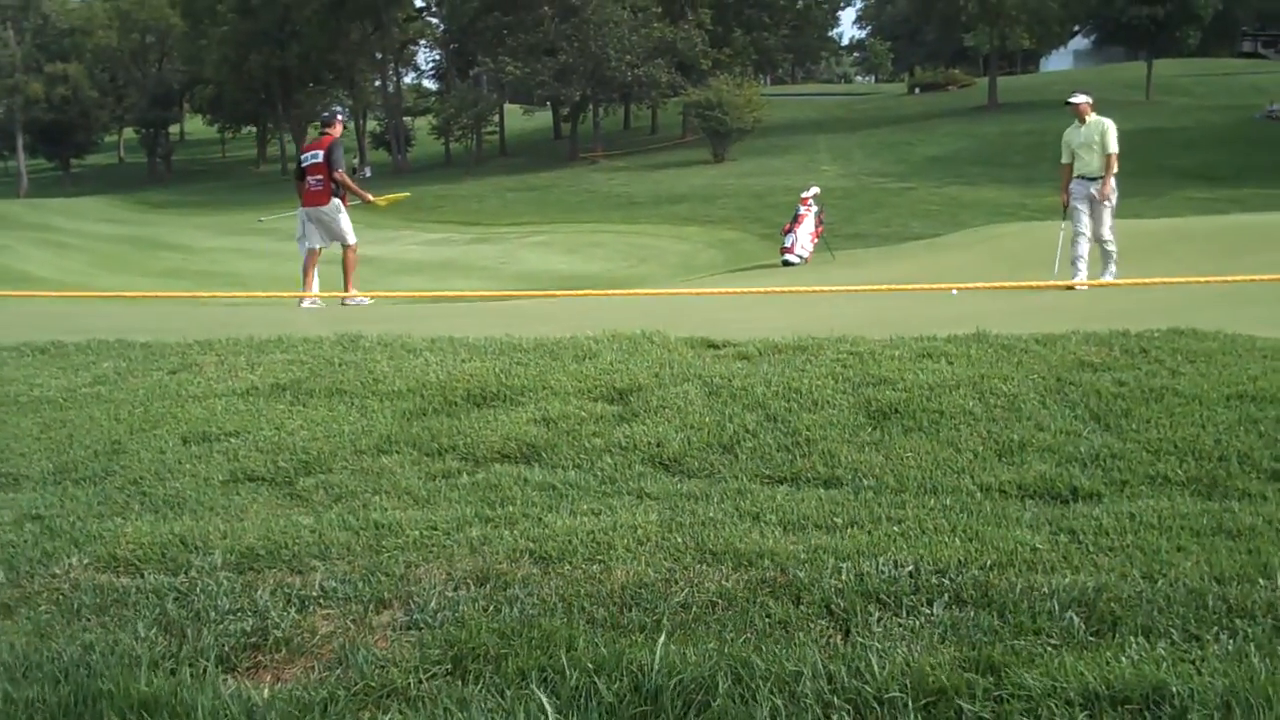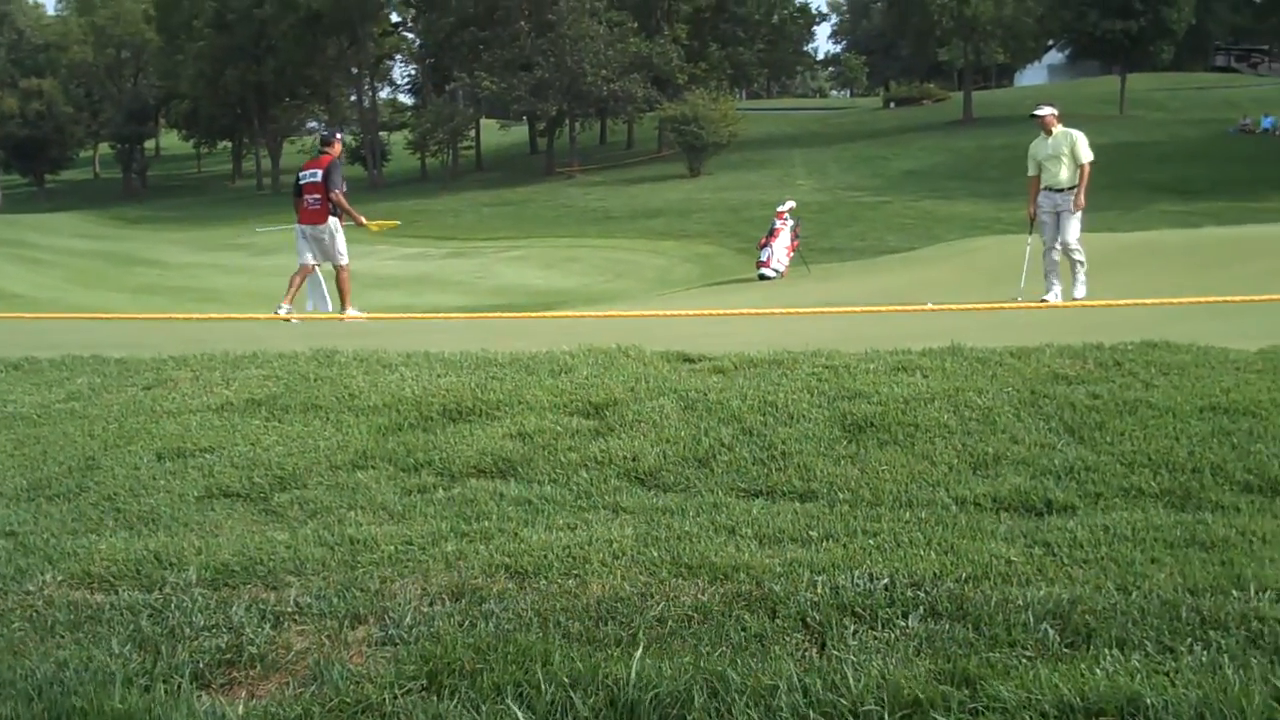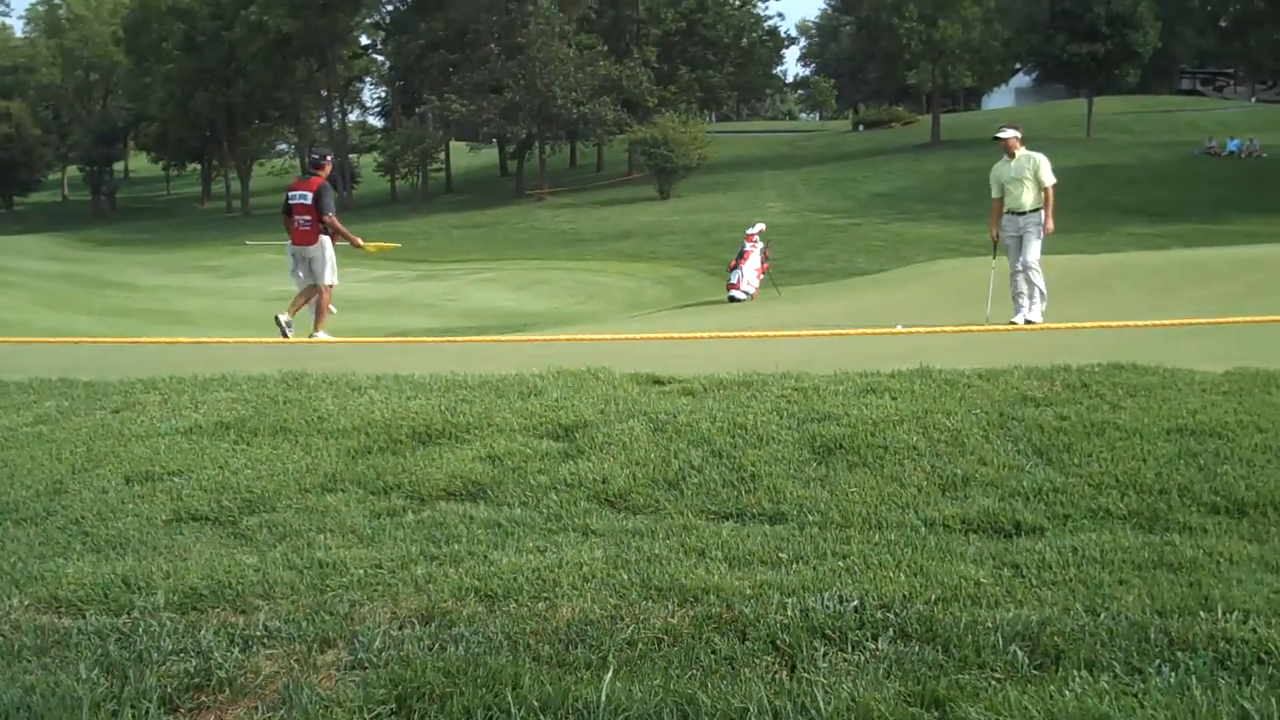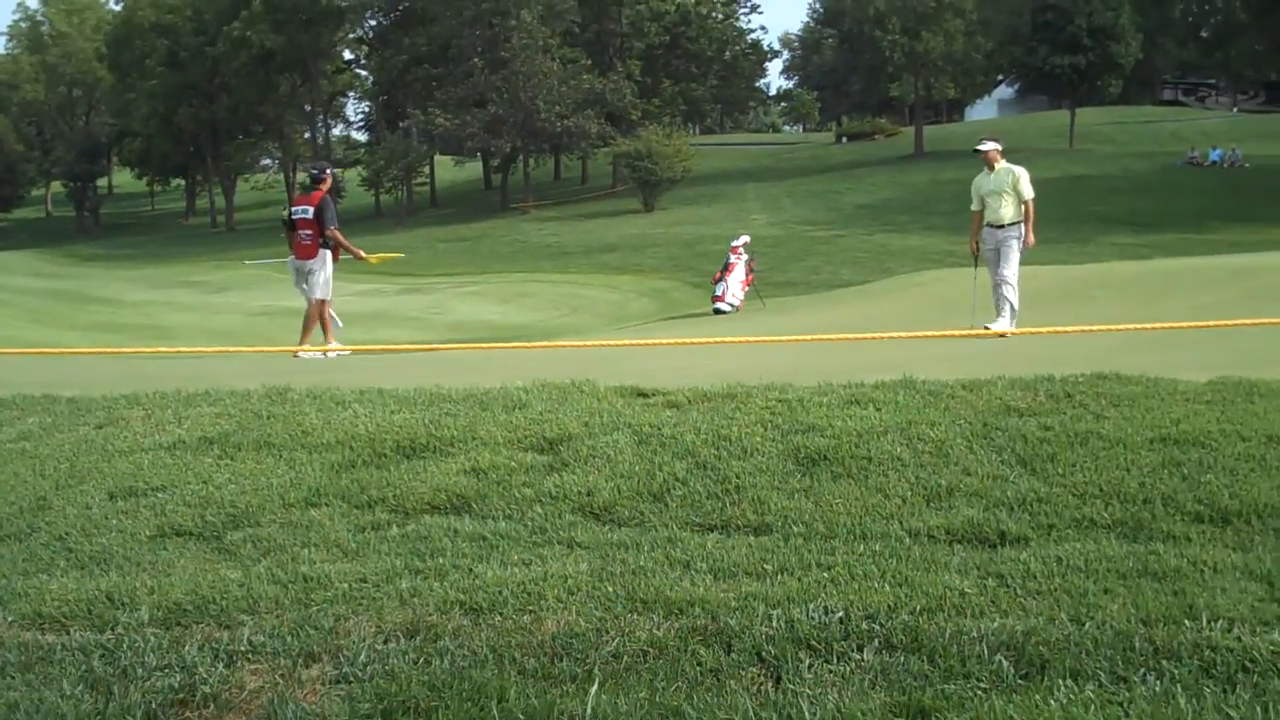
dt=0.2s
person 1, frame 1
left shoulder: (1105, 125)
right shoulder: (1069, 133)
left elbow: (1112, 156)
left wrist: (1106, 183)
right wrist: (1064, 191)
left hip: (1102, 184)
right hip: (1079, 184)
left knee: (1102, 232)
right knee: (1080, 232)
left ankle: (1109, 270)
right ankle: (1079, 277)
person 1, frame 2
left shoulder: (1073, 136)
right shoulder: (1035, 146)
left elbow: (1085, 165)
right elbow: (1033, 177)
left wrist: (1080, 193)
right wrist: (1031, 204)
left hip: (1070, 195)
right hip: (1046, 197)
left knee: (1069, 241)
right knee: (1050, 245)
left ankle: (1079, 280)
right ankle: (1053, 290)
person 1, frame 3
left shoulder: (1035, 159)
right shoulder: (997, 169)
left elbow: (1048, 189)
right elbow: (996, 199)
left wrist: (1048, 217)
right wrist: (993, 226)
left hip: (1033, 217)
right hip: (1010, 220)
left knee: (1030, 262)
right knee: (1015, 268)
left ankle: (1036, 310)
right ankle: (1021, 311)
person 1, frame 4
left shoulder: (1015, 173)
right shoulder: (978, 181)
left elbow: (1028, 202)
right elbow: (977, 211)
left wrist: (1029, 231)
right wrist: (973, 239)
left hip: (1012, 231)
right hip: (989, 232)
left knee: (1007, 276)
right knee: (996, 281)
left ankle: (1005, 322)
right ankle: (1005, 321)
person 2, frame 1
left shoulder: (307, 148)
right shoulder: (333, 143)
left elbow: (299, 181)
right elbow: (338, 175)
left wrist: (305, 201)
right wrist: (361, 194)
left hip: (310, 206)
right hip: (329, 203)
left knee: (313, 249)
right knee: (350, 246)
left ankle: (307, 296)
right ankle: (349, 294)
person 2, frame 2
left shoulder: (306, 166)
right shoulder: (332, 163)
left elbow: (297, 197)
right elbow: (334, 195)
left wrist: (302, 218)
right wrist: (355, 216)
left hip: (306, 223)
right hip: (326, 222)
left knee: (305, 267)
right knee: (342, 266)
left ankle: (285, 306)
right ankle: (346, 310)
person 2, frame 3
left shoulder: (295, 185)
right shoulder: (322, 185)
left elbow: (286, 216)
right elbow: (328, 218)
left wrist: (293, 236)
right wrist: (351, 238)
left hip: (299, 243)
right hip: (318, 242)
left knee: (311, 286)
right knee: (325, 287)
left ankle: (287, 316)
right ankle: (318, 333)
person 2, frame 4
left shoulder: (297, 200)
right shoulder: (324, 200)
left elbow: (290, 231)
right elbow: (330, 232)
left wrist: (295, 252)
right wrist: (353, 251)
left hip: (302, 258)
right hip: (319, 257)
left knee: (324, 301)
right knee: (316, 302)
left ankle: (330, 344)
right ankle: (303, 347)
